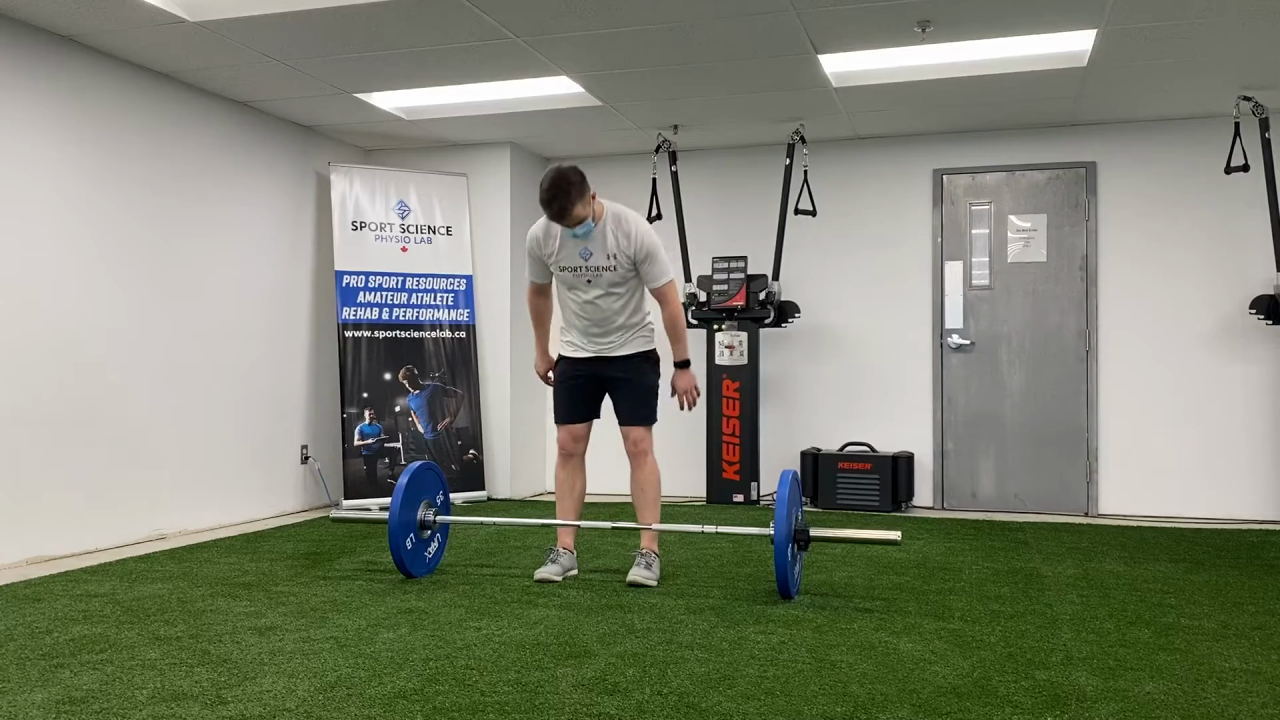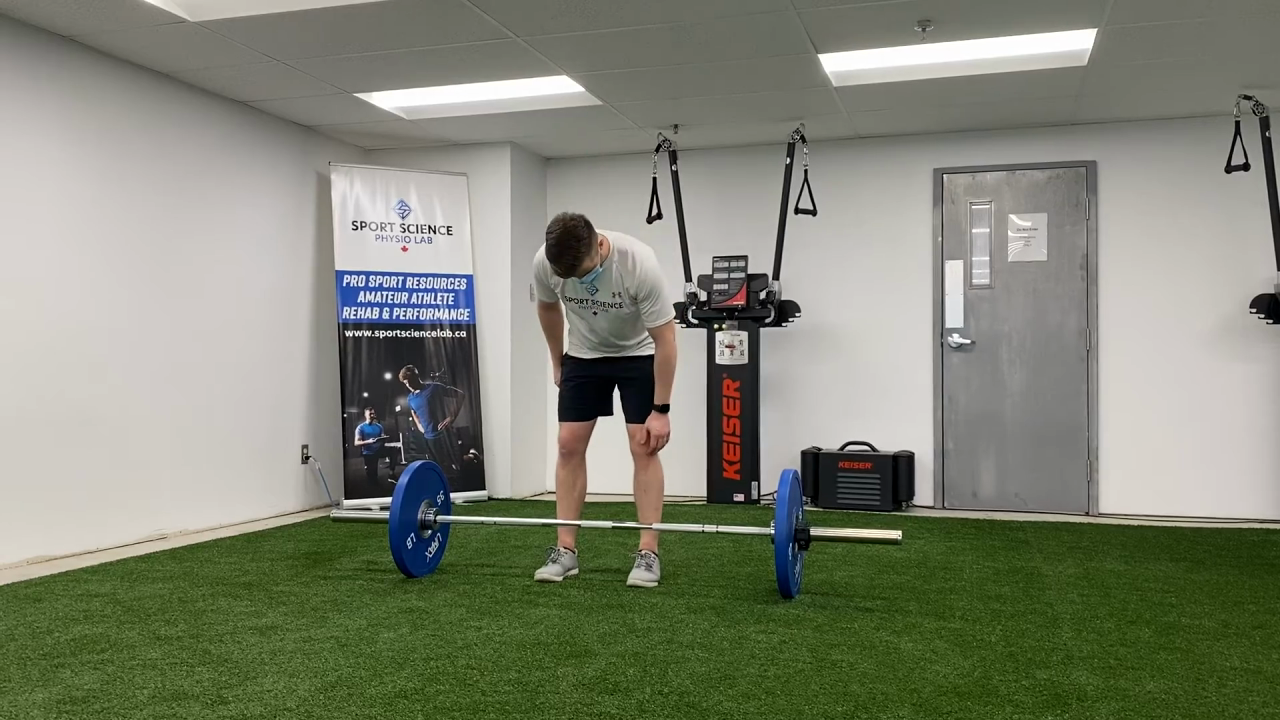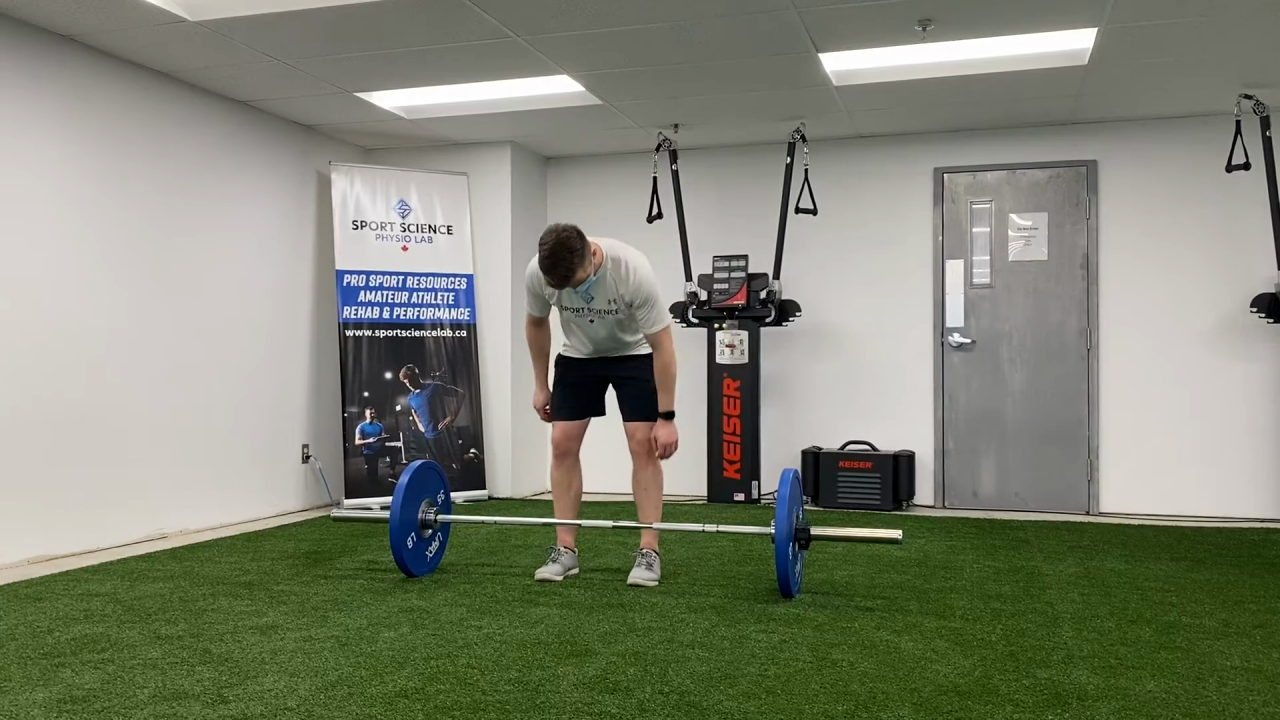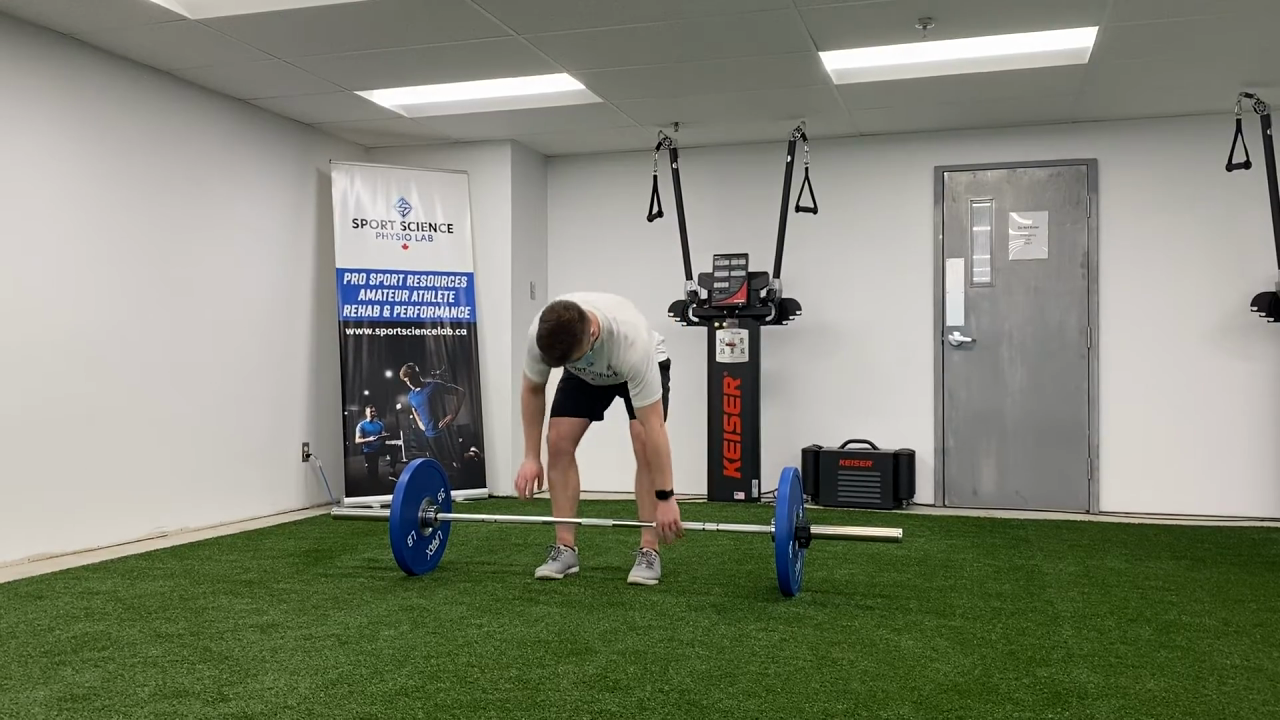
dt=0.4s
person 1, frame 1
left shoulder: (634, 231)
right shoulder: (540, 237)
left elbow: (669, 301)
right elbow: (539, 294)
left wrist: (682, 365)
right wrist: (541, 351)
left hip: (632, 354)
right hip: (575, 356)
left knee: (639, 447)
right knee: (569, 447)
left ankle: (648, 551)
right ankle: (565, 550)
person 1, frame 2
left shoulder: (639, 264)
right shoulder: (544, 262)
left elbow: (665, 340)
right elbow: (548, 307)
left wrist: (660, 410)
right wrist: (557, 362)
left hip: (638, 355)
right hip: (584, 356)
left knee: (643, 448)
right knee: (569, 445)
left ankle: (648, 553)
right ankle: (565, 550)
person 1, frame 3
left shoulder: (633, 271)
right shoulder: (537, 273)
left elbow: (662, 347)
right elbow: (536, 323)
left wrist: (666, 417)
right wrist: (540, 384)
left hip: (634, 355)
right hip: (578, 356)
left knee: (642, 445)
right knee: (563, 444)
left ankle: (649, 551)
right ankle: (565, 549)
person 1, frame 4
left shoulder: (631, 342)
right shoulder: (541, 333)
left elbow: (653, 426)
right elbow: (533, 389)
left wrist: (665, 497)
right wrist: (531, 456)
left hip: (646, 366)
right hip: (584, 375)
left knee: (643, 441)
right knee: (559, 443)
left ankle: (649, 552)
right ankle: (565, 548)
